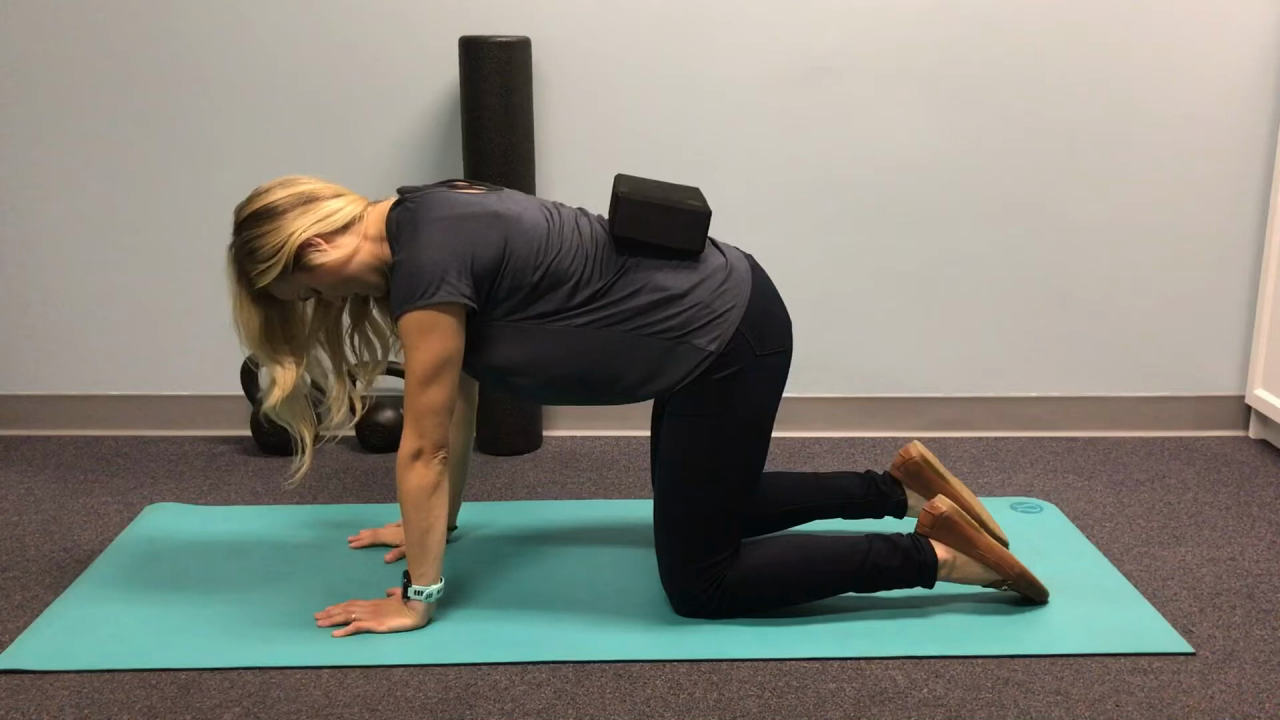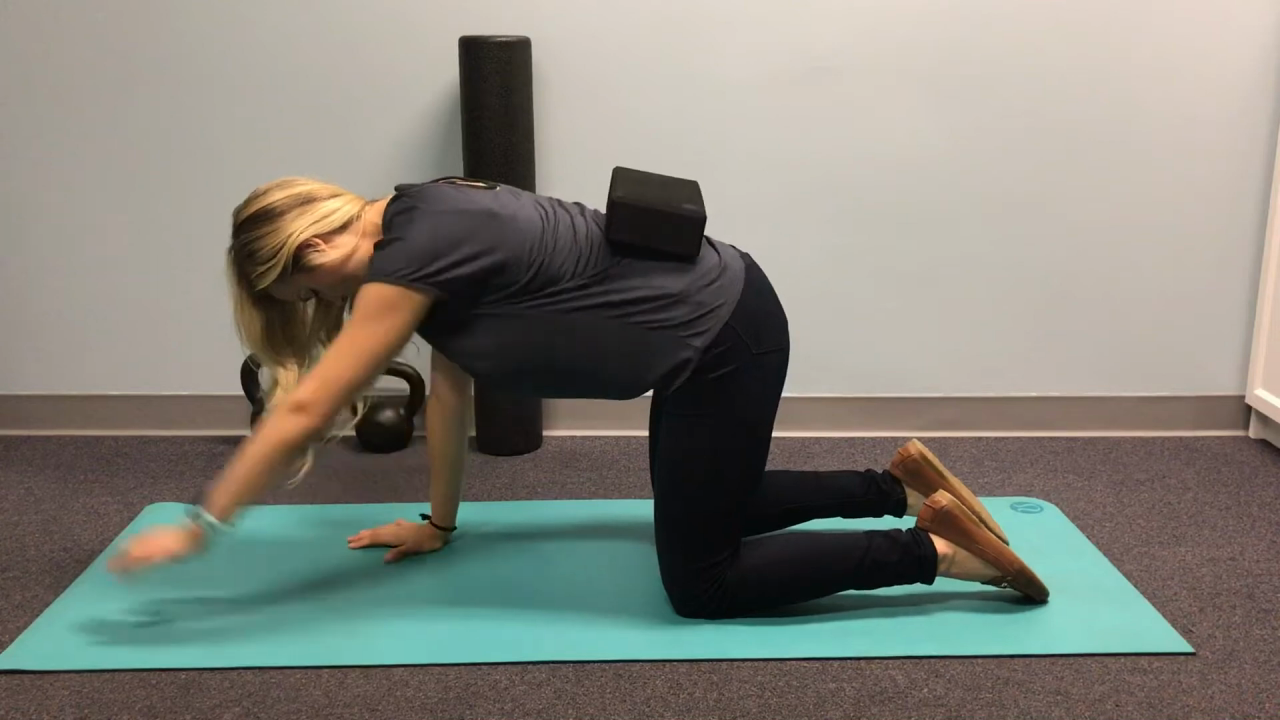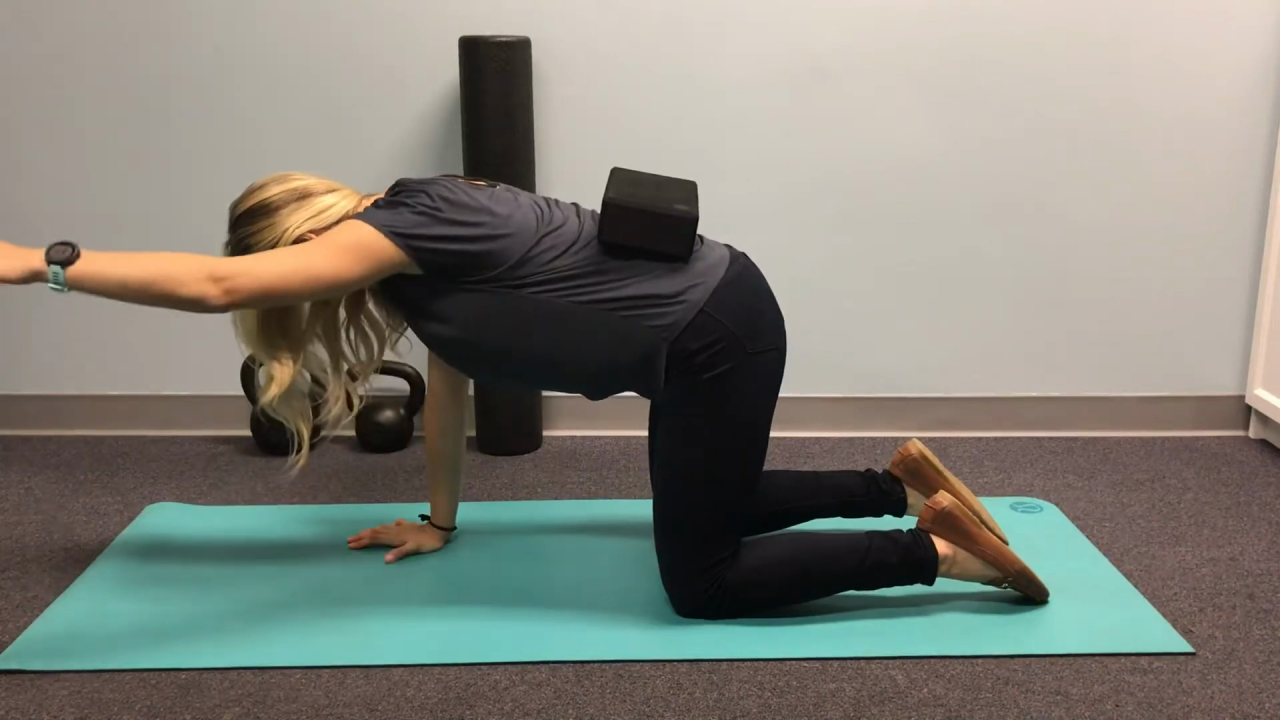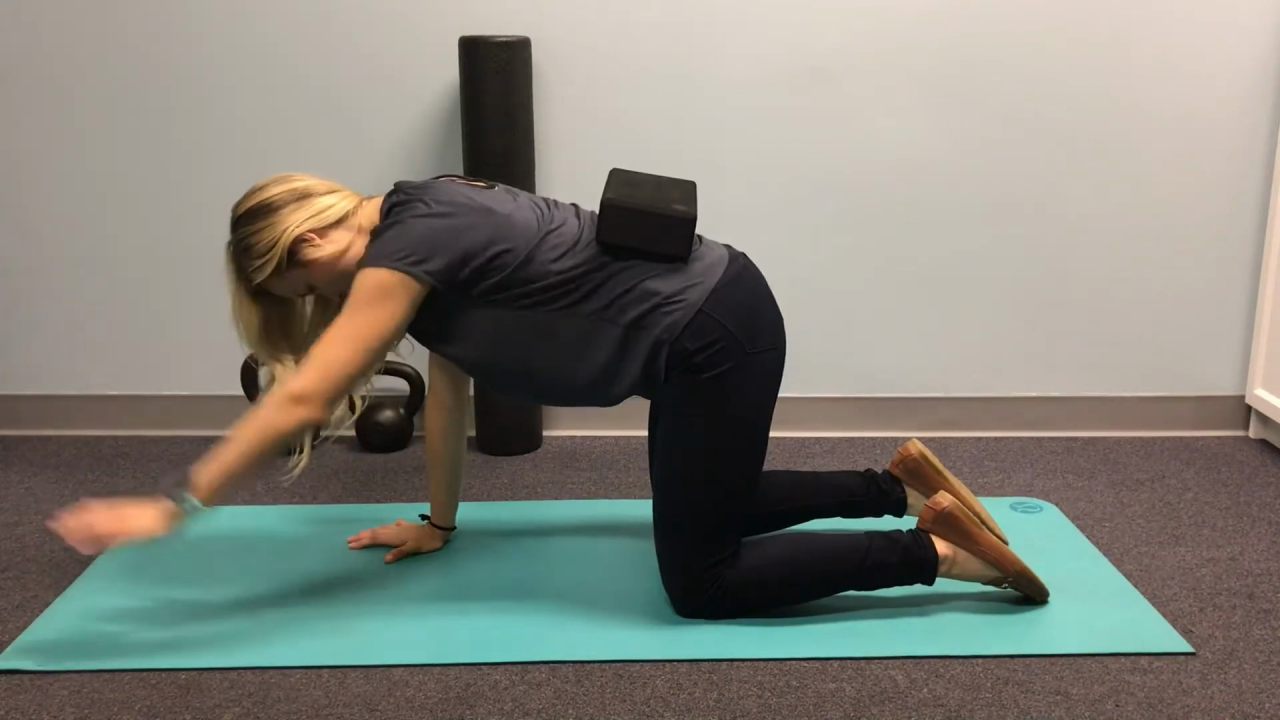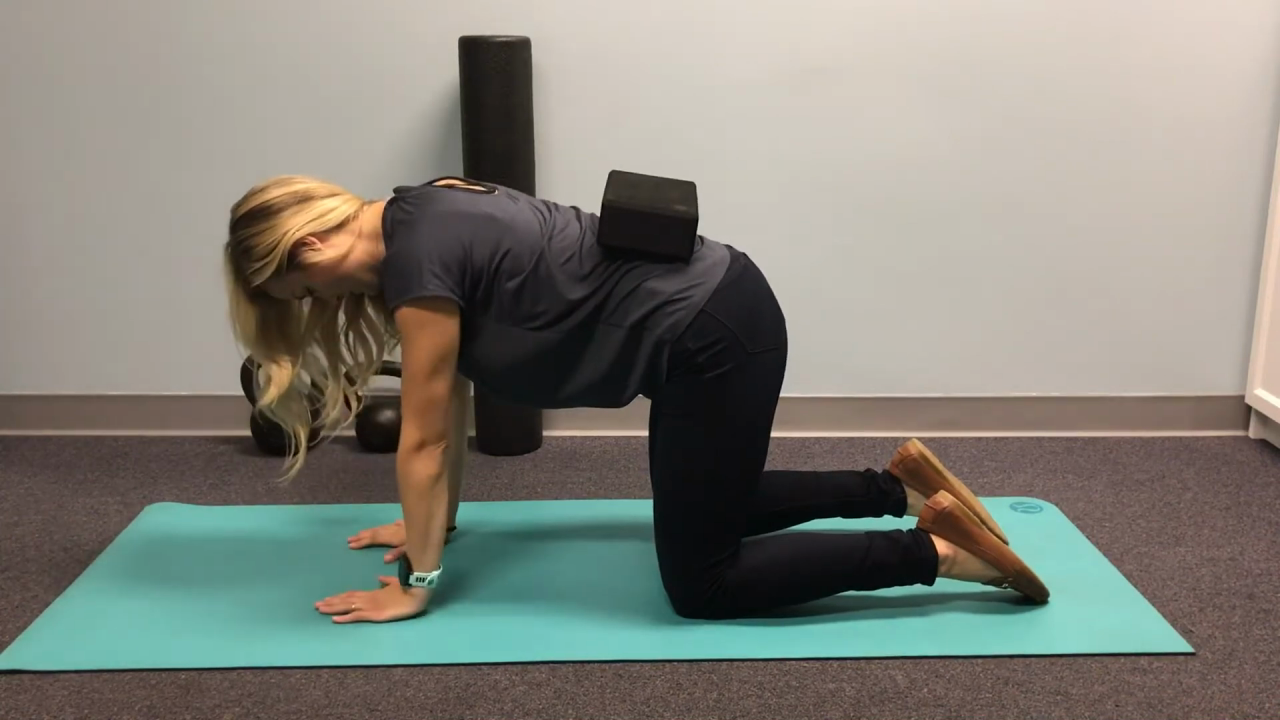
dt=0.7s
person 1, frame 1
left shoulder: (425, 263)
right shoulder: (420, 222)
left elbow: (424, 444)
right elbow: (456, 399)
left wrist: (417, 596)
right wrist: (434, 522)
left hip: (724, 341)
right hip: (726, 311)
left knee: (699, 580)
right knee: (712, 505)
left ankle: (937, 553)
right ankle: (899, 486)
person 1, frame 2
left shoulder: (417, 251)
right shoulder: (438, 225)
left elbow: (303, 406)
right elbow: (450, 388)
left wrist: (198, 526)
right wrist: (436, 523)
left hip: (721, 346)
right hip: (717, 324)
left knee: (704, 581)
right knee: (707, 507)
left ankle: (937, 551)
right ankle: (898, 483)
person 1, frame 3
left shoulder: (401, 231)
right shoulder: (420, 232)
left elbow: (215, 283)
right elbow: (448, 382)
right wrist: (438, 521)
left hip: (714, 337)
right hip: (712, 319)
left knee: (701, 579)
right knee: (710, 507)
left ankle: (938, 550)
right ankle: (900, 484)
person 1, frame 4
left shoulder: (404, 249)
right shoulder: (417, 226)
left elbow: (304, 400)
right elbow: (449, 385)
left wrist: (170, 505)
right wrist: (437, 521)
left hip: (713, 338)
right hip: (707, 314)
left knee: (701, 578)
right knee: (705, 505)
left ankle: (933, 550)
right ankle: (897, 486)
person 1, frame 5
left shoulder: (416, 261)
right shoulder: (418, 219)
left elbow: (424, 440)
right elbow: (449, 401)
left wrist: (416, 583)
right wrist: (434, 522)
left hip: (712, 337)
right hip: (716, 308)
left knee: (701, 581)
right knee: (714, 504)
left ankle: (936, 549)
right ankle: (898, 485)
